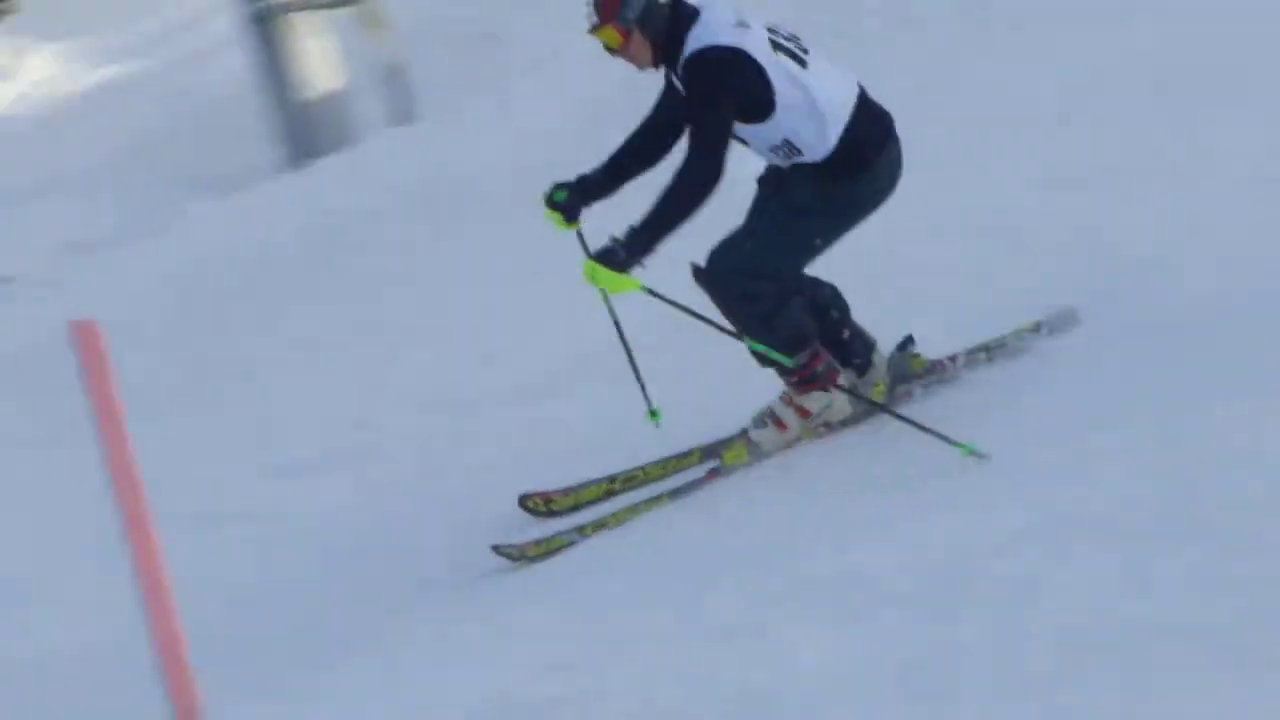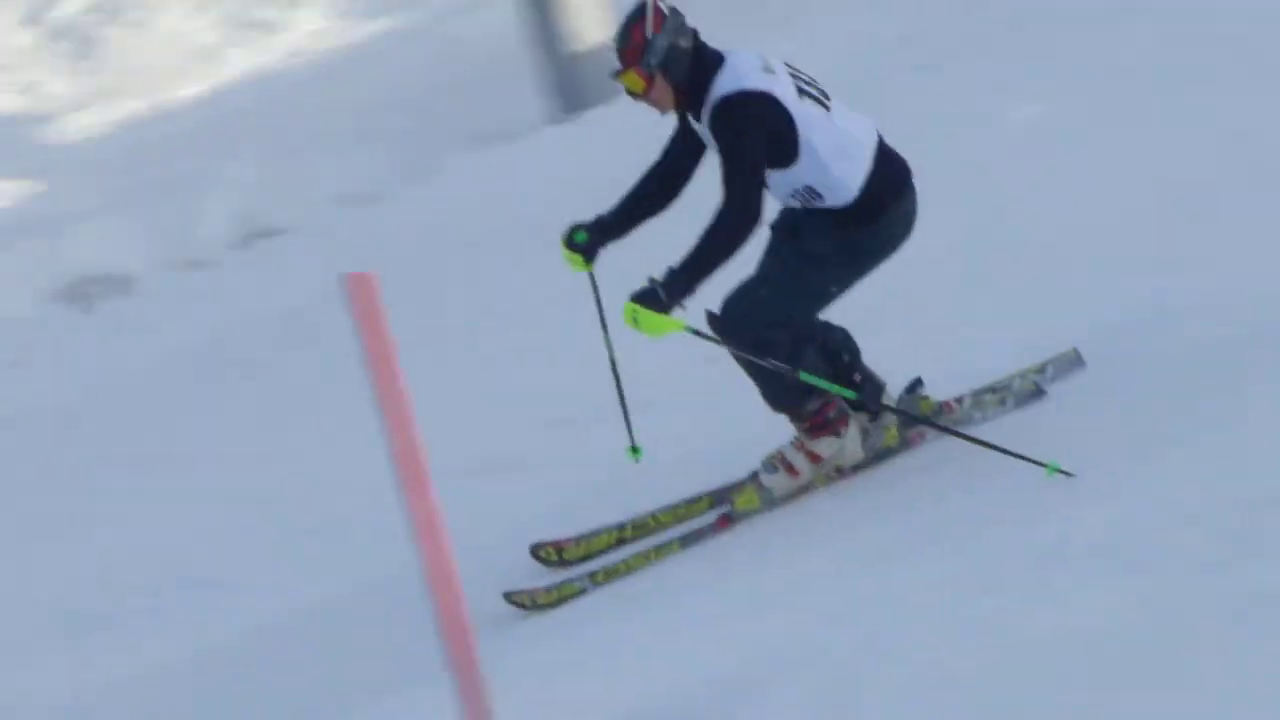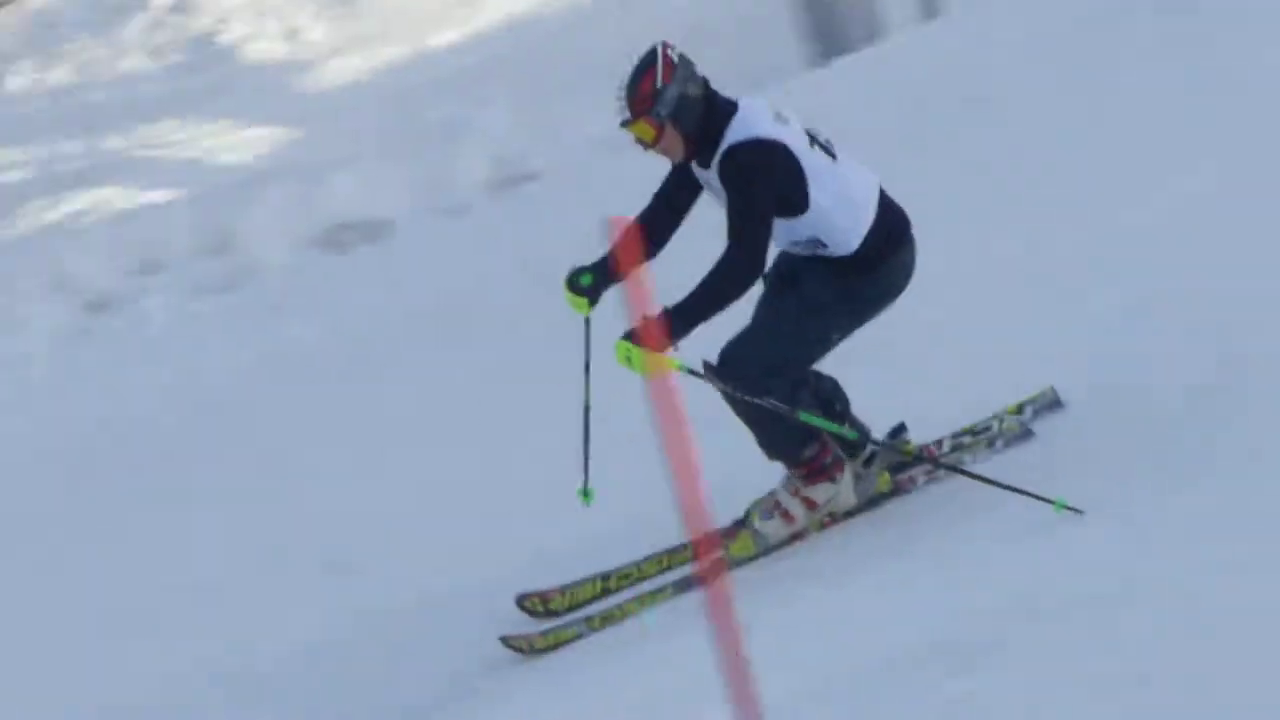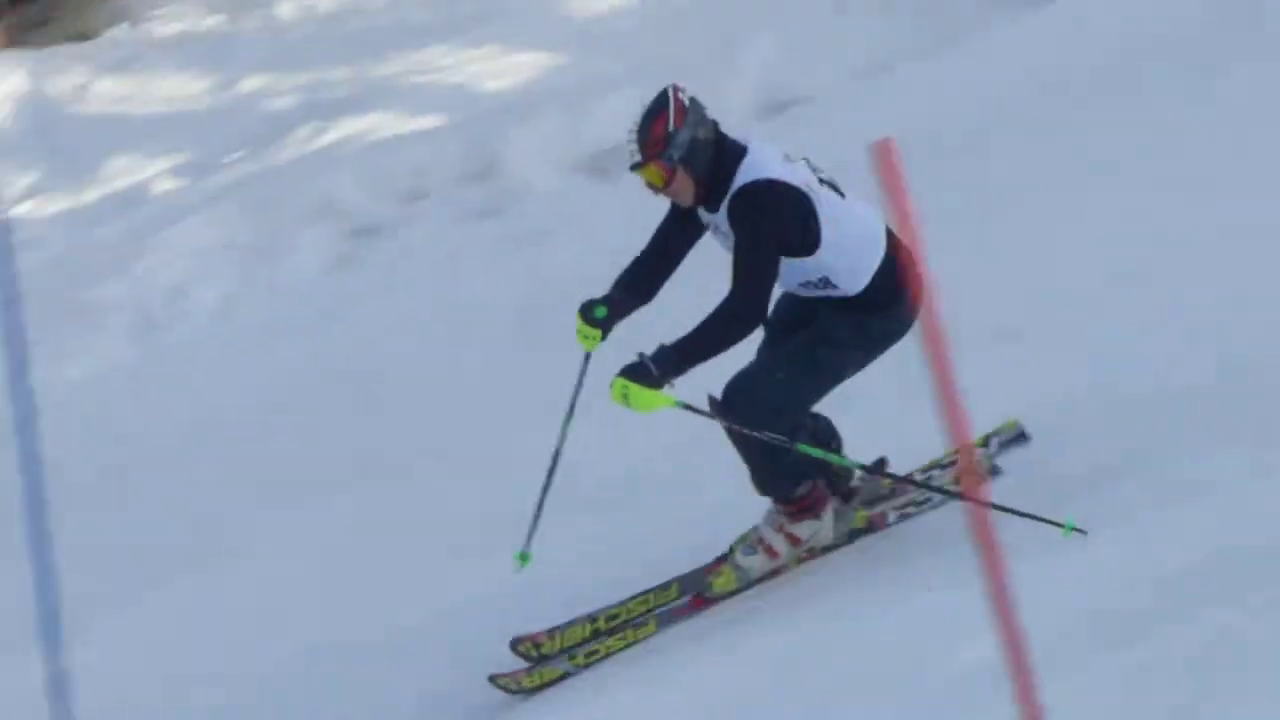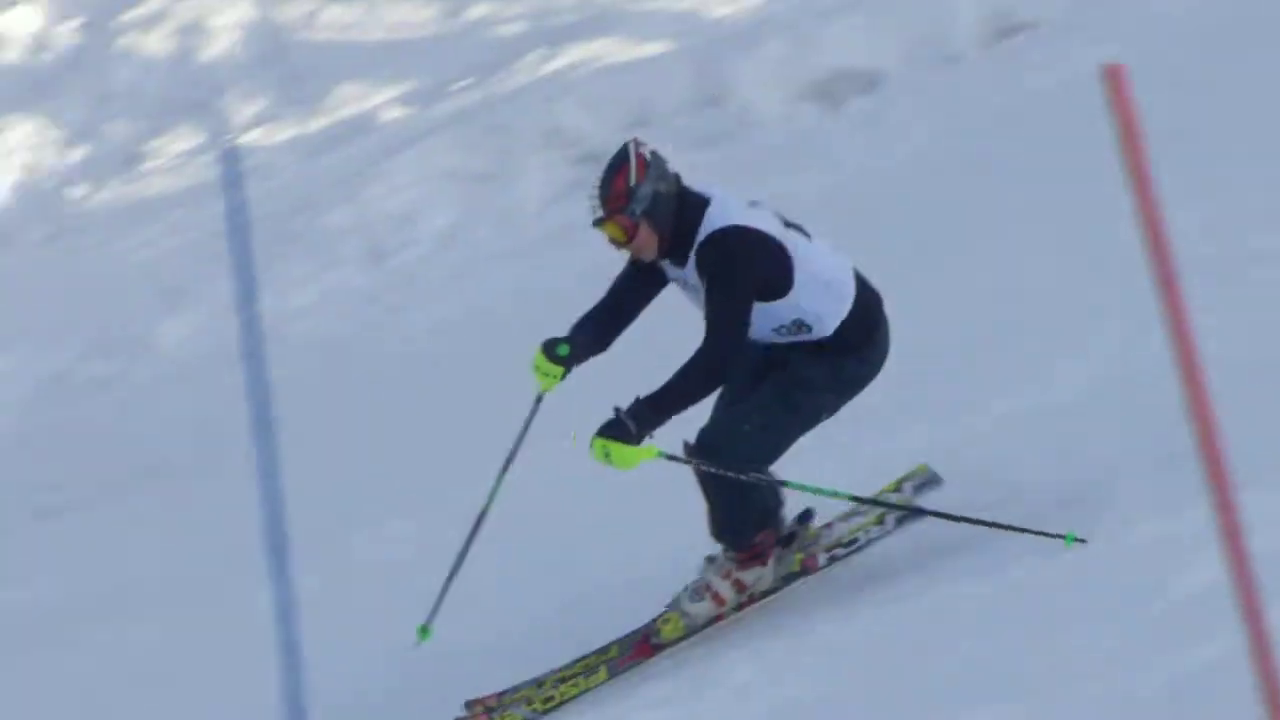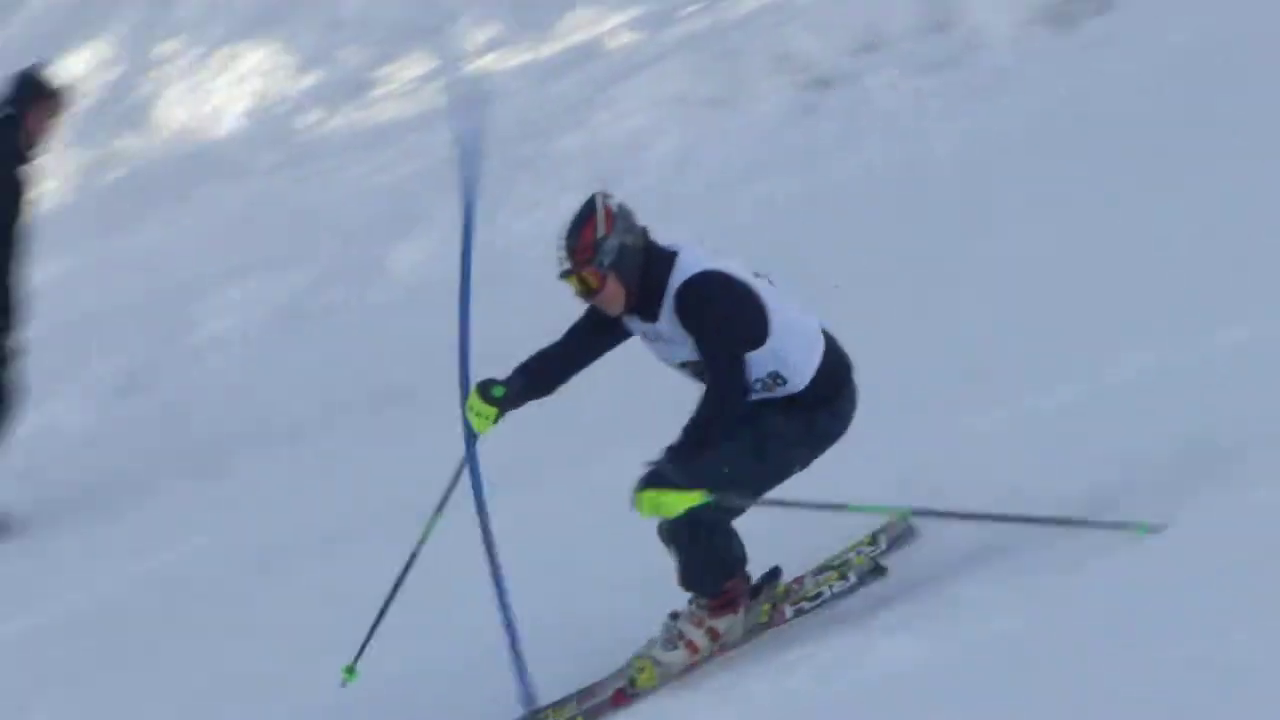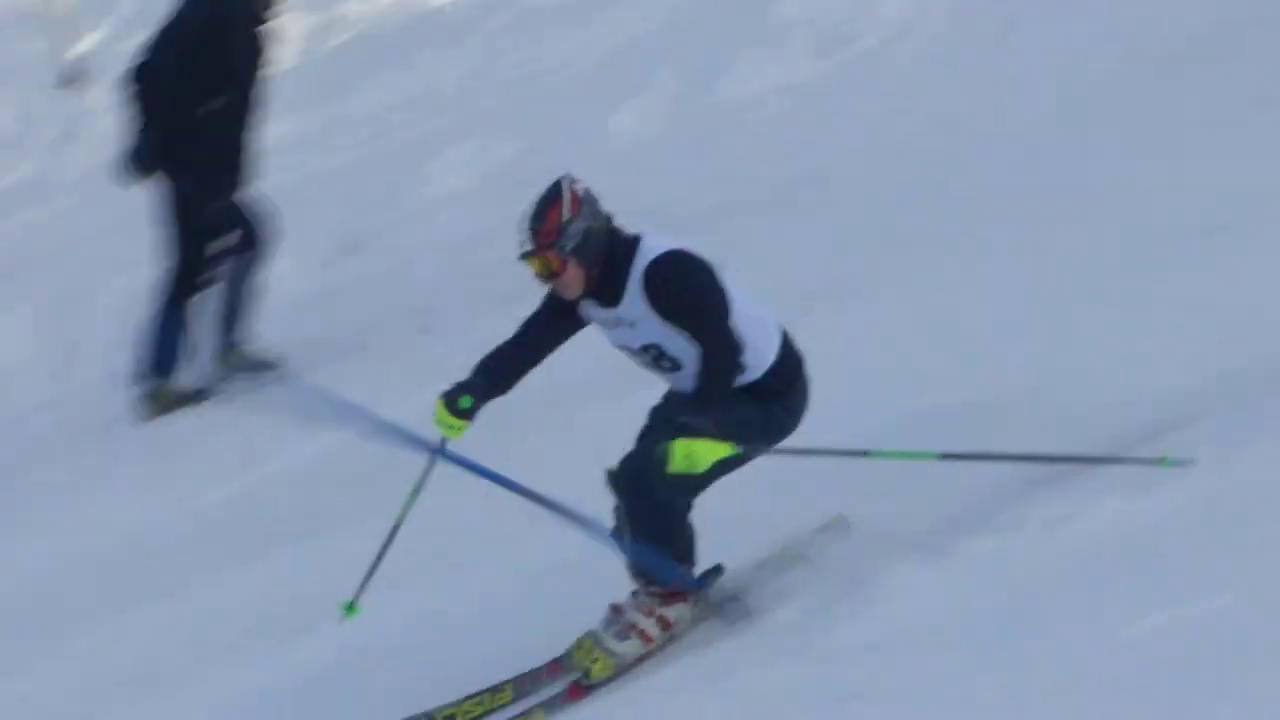
dt=0.1s
person 1, frame 1
left shoulder: (707, 61)
right shoulder: (700, 44)
left elbow: (701, 173)
right elbow: (654, 137)
left wrist: (628, 249)
right wrist: (584, 191)
left hip: (855, 170)
right hip: (814, 159)
left knee: (732, 276)
right knee: (760, 269)
left ankle: (816, 388)
right ankle: (857, 364)
person 1, frame 2
left shoulder: (738, 107)
right shoulder: (714, 88)
left elbow: (741, 217)
right elbow: (667, 177)
left wrist: (668, 293)
right wrist: (602, 231)
left hip: (866, 218)
right hip: (825, 203)
left knee: (745, 321)
right knee: (776, 311)
left ankle: (828, 430)
right ankle: (865, 408)
person 1, frame 3
left shoulder: (749, 156)
right shoulder: (710, 137)
left elbow: (744, 265)
right elbow: (660, 217)
left wrist: (666, 327)
right wrist: (601, 274)
left hip: (869, 266)
right hip: (817, 253)
left knee: (744, 369)
right knee: (764, 362)
left ankle: (818, 477)
right ankle: (851, 458)
person 1, frame 4
left shoulder: (760, 197)
right shoulder: (713, 180)
left elbow: (747, 307)
right elbow: (659, 257)
left wrist: (660, 368)
right wrist: (610, 308)
left hip: (873, 306)
right hip: (822, 292)
left knee: (749, 407)
right knee: (768, 397)
left ankle: (806, 513)
right ankle: (838, 490)
person 1, frame 5
left shoulder: (729, 245)
right shoulder: (667, 243)
left elbow: (721, 353)
right elbow: (617, 306)
left wrist: (635, 422)
right wrist: (566, 348)
left hip: (845, 349)
right hip: (790, 338)
left knee: (724, 456)
right knee: (718, 455)
left ankle: (750, 563)
right ankle: (760, 542)
person 1, frame 6
left shoulder: (703, 292)
right shoulder: (632, 295)
left elbow: (728, 390)
right elbow: (567, 354)
left wrist: (677, 470)
right wrist: (507, 391)
left hip: (812, 405)
right hip: (754, 395)
left knee: (692, 505)
right knee: (678, 496)
left ankle: (720, 609)
right ankle: (725, 589)
person 1, frame 7
left shoulder: (666, 270)
right shoulder: (585, 294)
left elbow: (723, 348)
right elbow: (526, 344)
left wrist: (702, 423)
right wrist: (470, 392)
left hip: (764, 394)
right hip: (700, 391)
left knee: (647, 480)
right knee: (639, 486)
left ankle: (668, 600)
right ankle: (660, 591)
